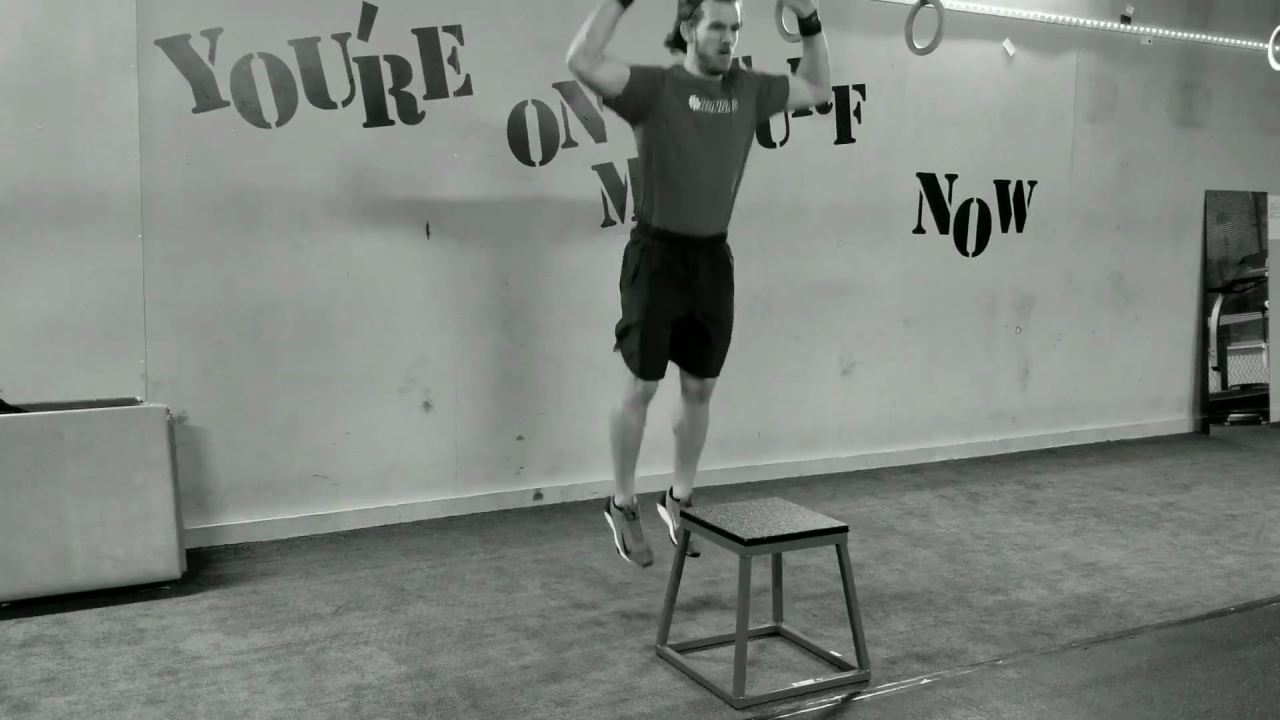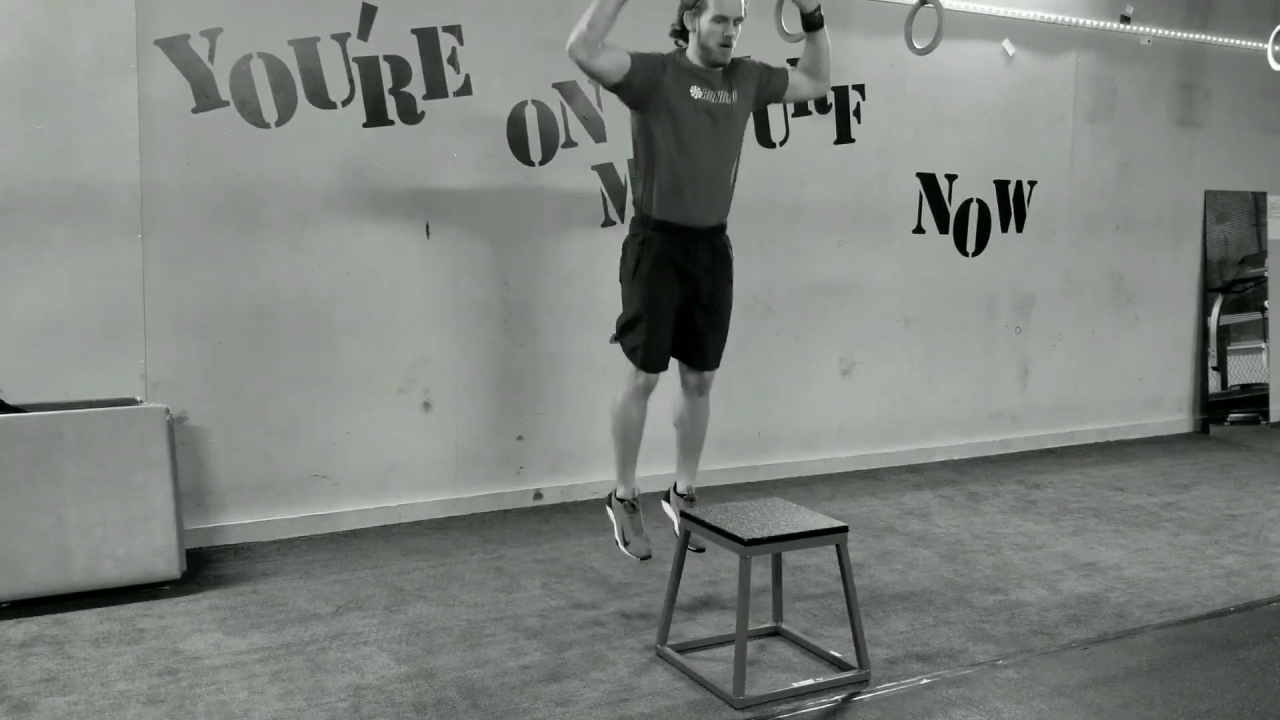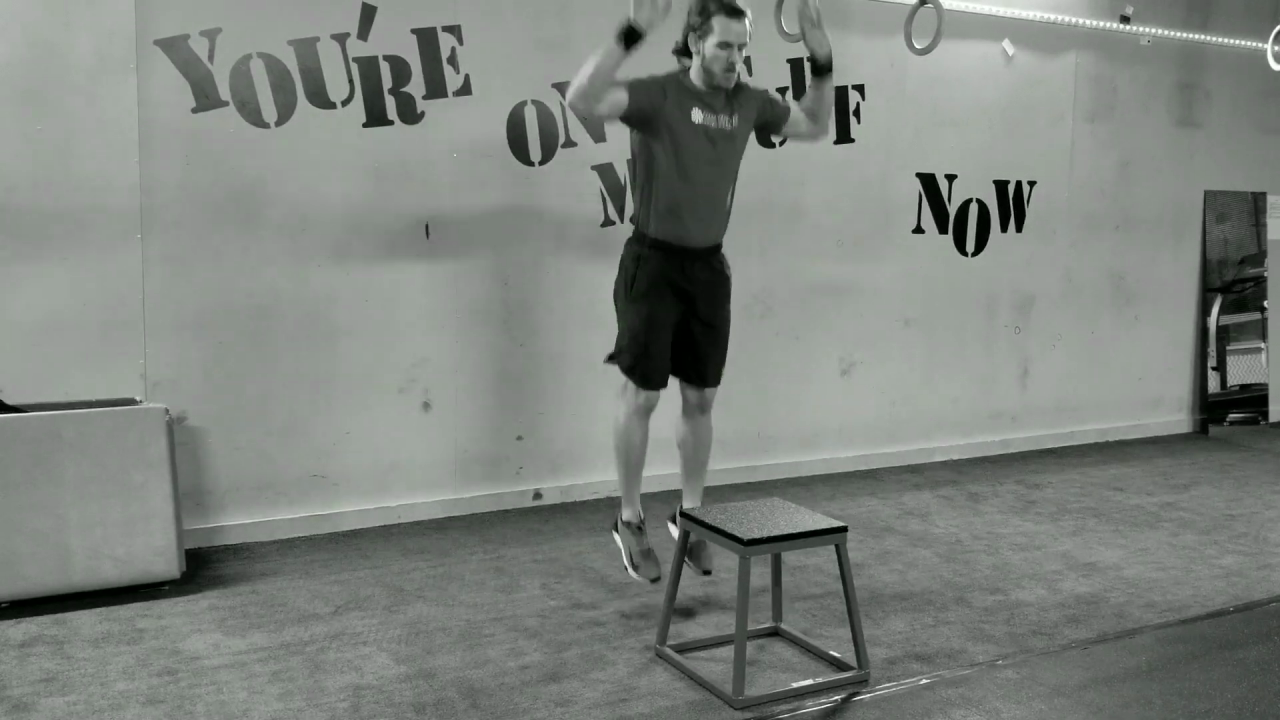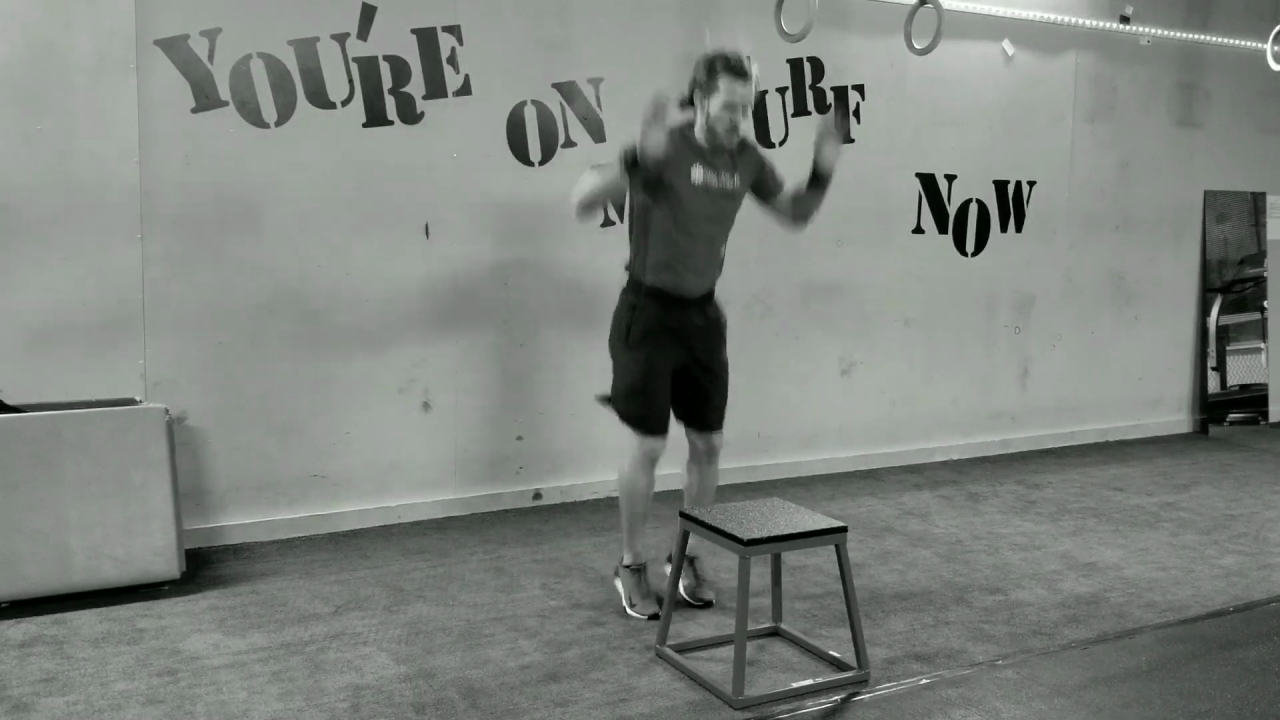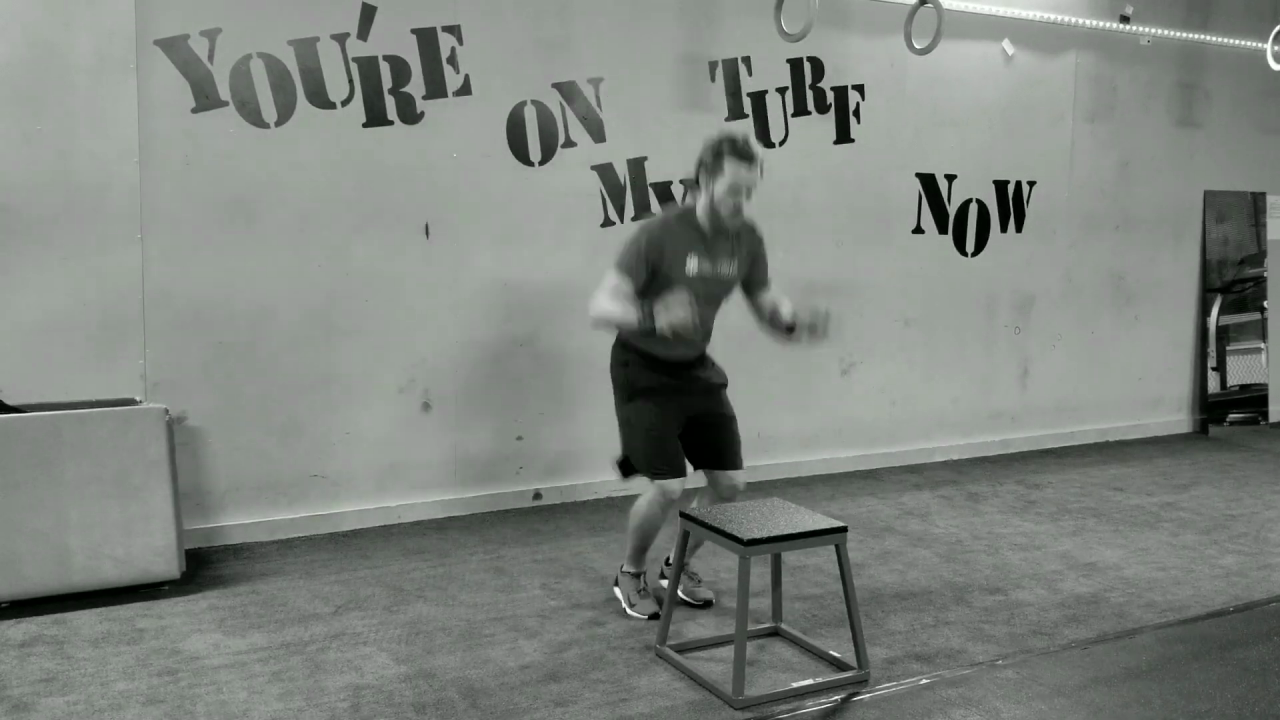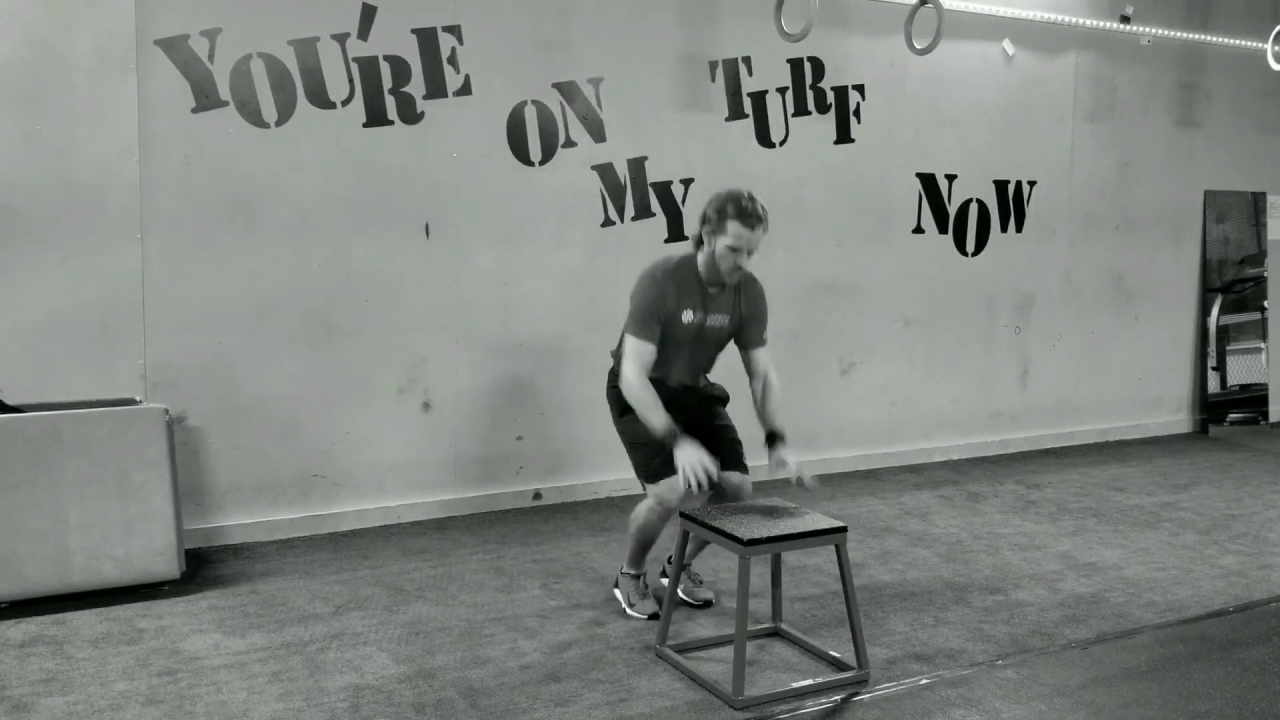
dt=0.1s
person 1, frame 1
left shoulder: (746, 87)
right shoulder: (655, 85)
left elbow: (818, 89)
right elbow: (582, 64)
left hip: (713, 259)
right hip: (657, 256)
left knee: (699, 390)
right knee: (641, 387)
left ankle: (679, 498)
right ankle: (623, 504)
person 1, frame 2
left shoulder: (746, 77)
right shoulder: (655, 72)
left elbow: (817, 84)
right elbow: (581, 51)
left hip: (713, 250)
right hip: (657, 247)
left knee: (699, 383)
right knee: (642, 379)
left ankle: (684, 493)
right ankle: (624, 498)
person 1, frame 3
left shoulder: (748, 100)
right shoulder: (658, 91)
left elbow: (815, 120)
right elbow: (580, 100)
left wrist: (820, 56)
left hip: (707, 269)
right hip: (652, 266)
left knee: (700, 402)
right knee: (642, 400)
left ankle: (689, 513)
right ankle: (630, 520)
person 1, frame 4
left shoulder: (746, 157)
right shoulder: (661, 149)
left elbow: (796, 215)
right elbow: (583, 201)
left wrist: (821, 173)
right wrist: (638, 157)
left hip: (702, 315)
right hip: (648, 313)
left knee: (708, 447)
right knee: (649, 447)
left ankle: (687, 557)
right ankle: (631, 565)
person 1, frame 5
left shoulder: (748, 239)
right shoulder: (658, 235)
left elbow: (767, 307)
right elbow: (602, 308)
left wrist: (796, 323)
right wrist: (654, 316)
left hip: (696, 369)
right hip: (644, 372)
left knee: (729, 482)
right knee: (667, 487)
left ankle: (678, 566)
right ankle: (630, 573)
person 1, frame 6
left shoulder: (748, 292)
right shoulder: (659, 283)
left elbow: (761, 374)
right elbow: (632, 377)
left wrist: (776, 441)
right wrist: (677, 442)
left hip: (694, 389)
right hip: (641, 392)
left knee: (736, 487)
right knee: (668, 494)
left ankle: (680, 566)
right ankle: (631, 576)
